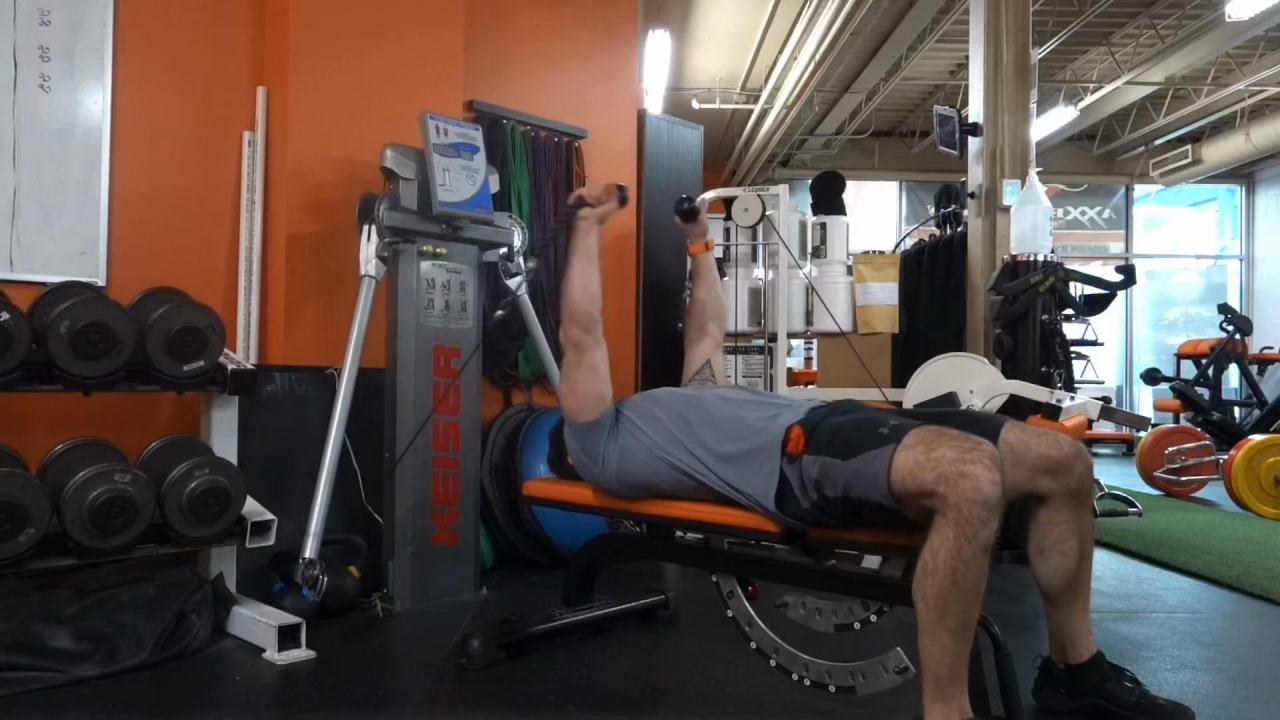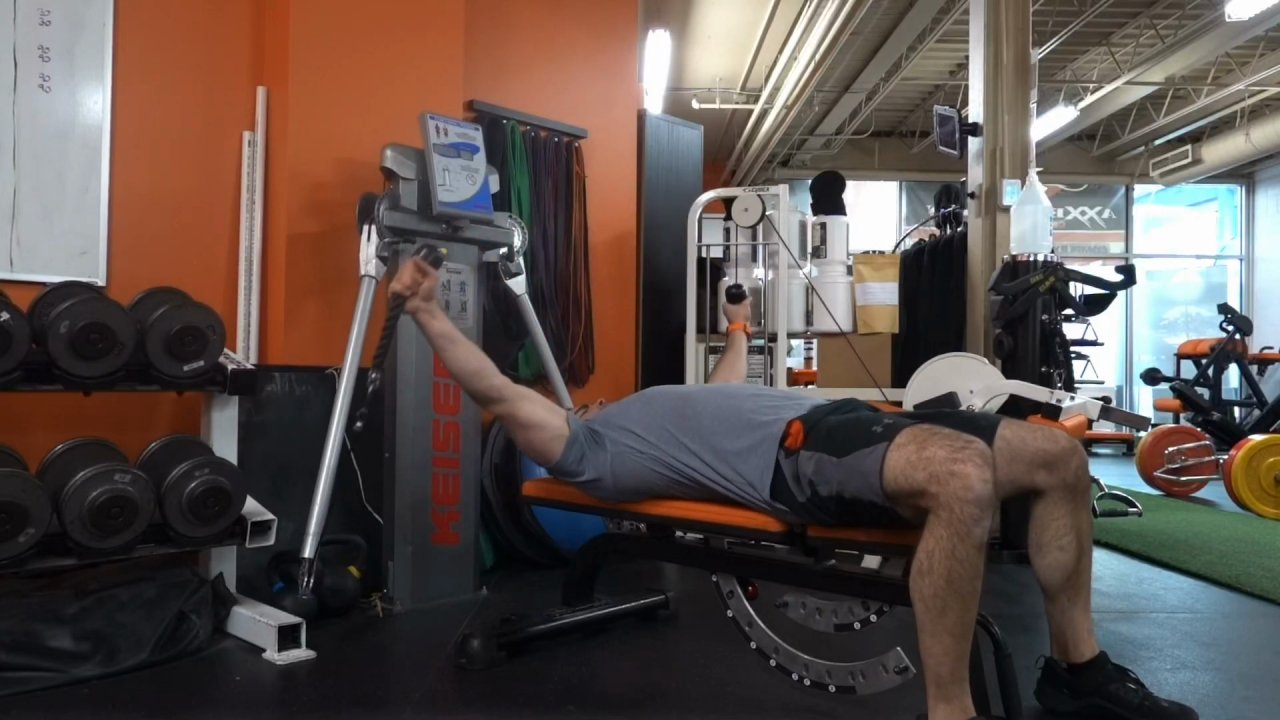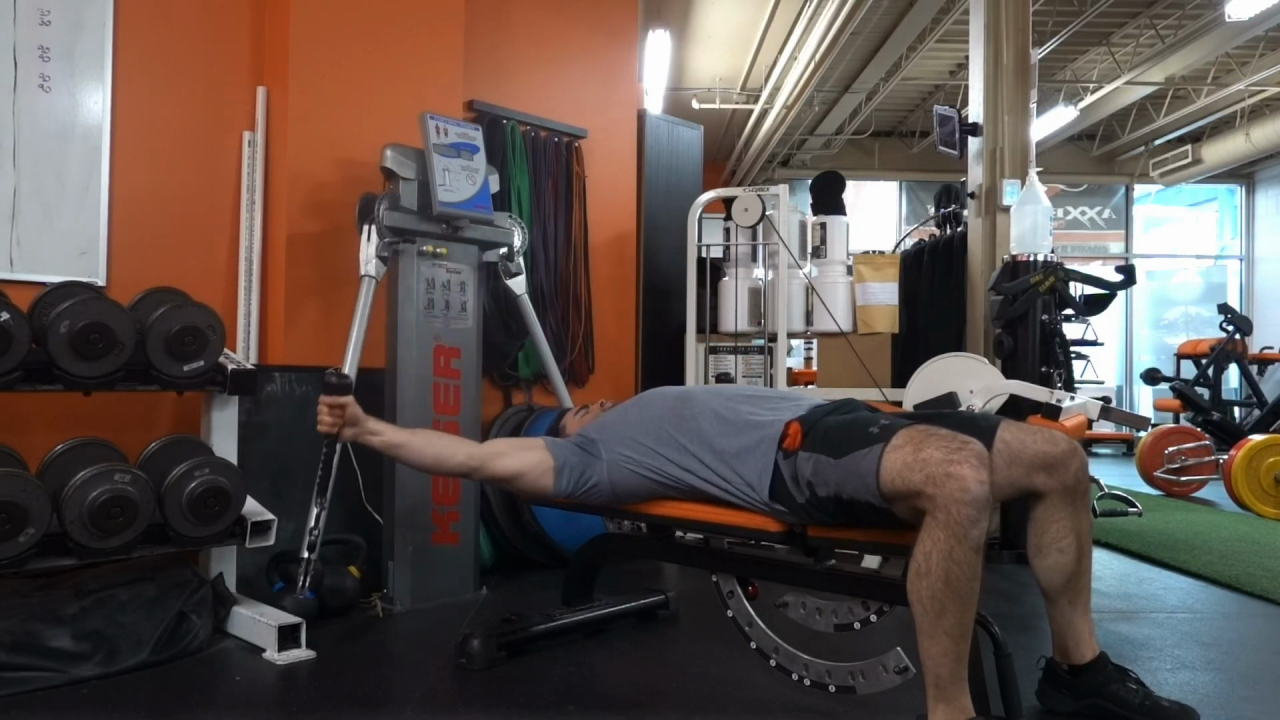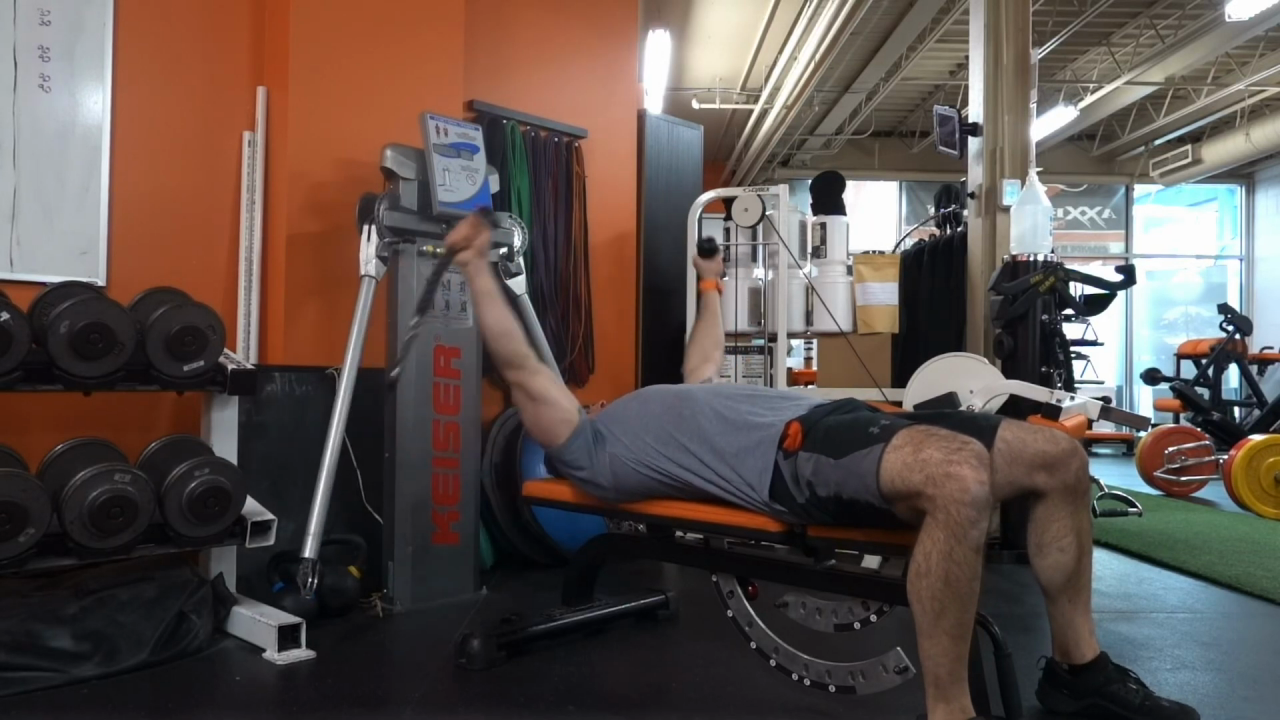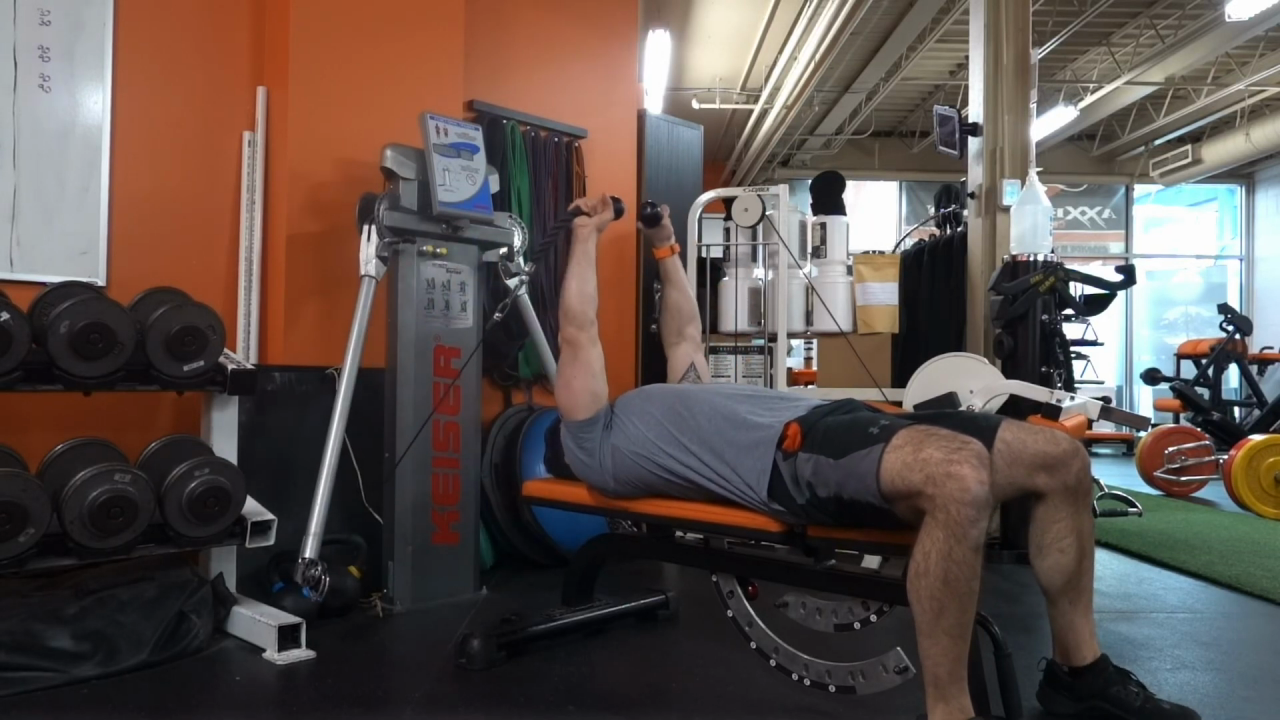
dt=0.7s
person 1, frame 1
left shoulder: (682, 408)
right shoulder: (602, 449)
left elbow: (707, 333)
right elbow: (581, 337)
left wrist: (698, 245)
right wrist: (591, 225)
left hip: (837, 423)
right hip: (794, 455)
left knee: (1063, 463)
right knee: (971, 480)
left ankle: (1074, 668)
person 1, frame 2
left shoulder: (652, 414)
right shoulder: (593, 454)
right elbow: (504, 397)
left wrist: (737, 333)
right wrist: (428, 312)
left hip: (833, 418)
right hip: (792, 454)
left knee: (1059, 458)
right knee: (965, 478)
person 1, frame 3
left shoulder: (640, 414)
right shoulder: (588, 457)
right elbow: (484, 457)
left wrist: (729, 396)
right wrist: (367, 428)
left hip: (831, 417)
right hip: (792, 455)
left knee: (1057, 459)
right knee: (961, 477)
person 1, frame 4
left shoulder: (656, 405)
right shoulder: (597, 450)
left elbow: (705, 357)
right elbow: (524, 374)
left wrist: (711, 286)
right wrist: (477, 262)
left hip: (833, 418)
right hip: (785, 454)
left knee: (1057, 457)
right knee: (963, 479)
person 1, frame 5
left shoulder: (666, 403)
right shoulder: (598, 449)
left elbow: (685, 332)
right elbow: (576, 337)
left wrist: (666, 252)
right wrist: (586, 236)
left hip: (835, 418)
right hip: (791, 454)
left knee: (1060, 459)
right knee: (961, 478)
